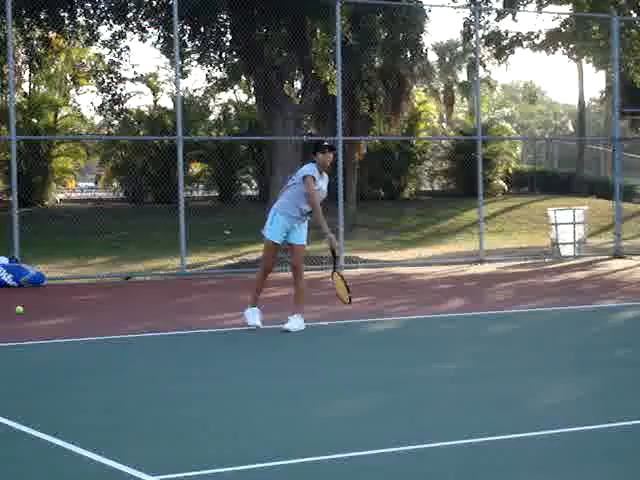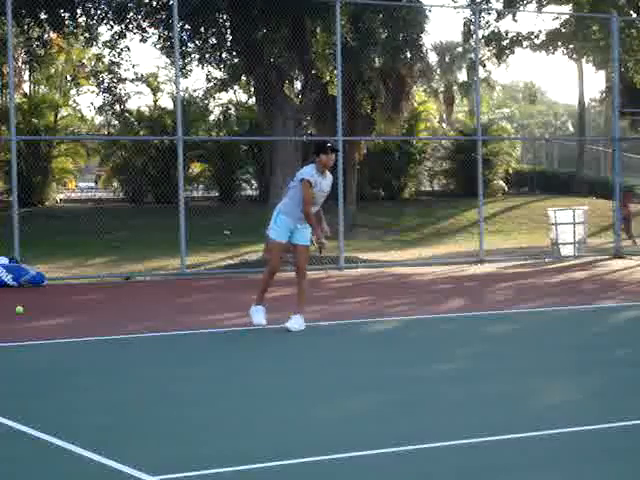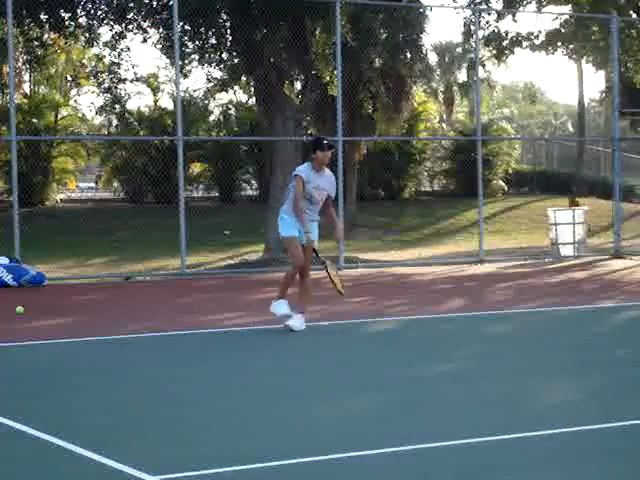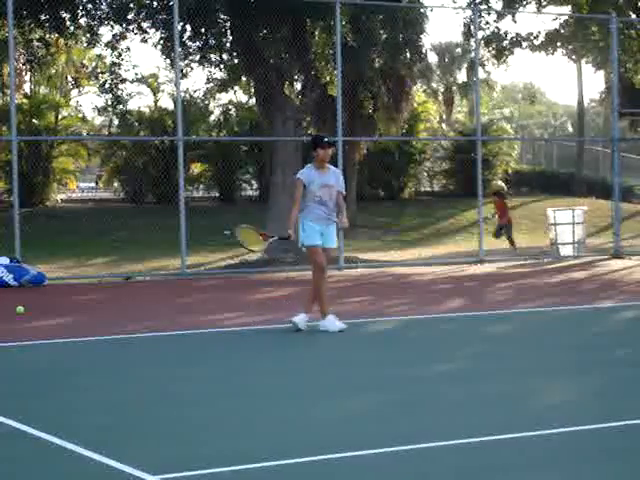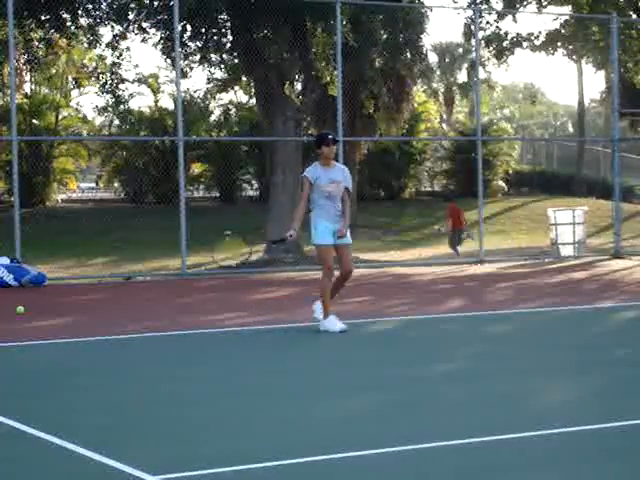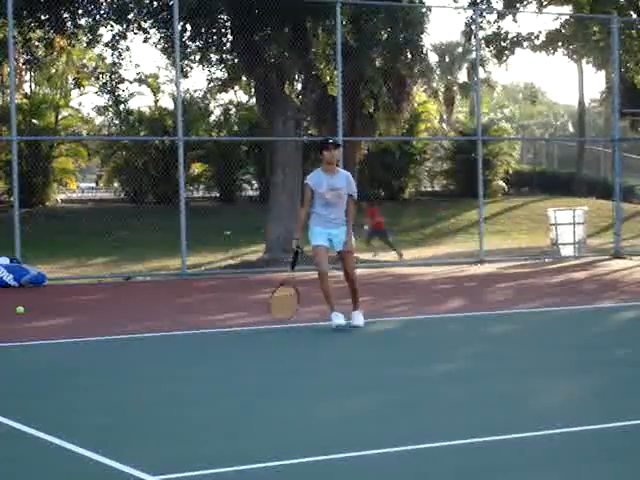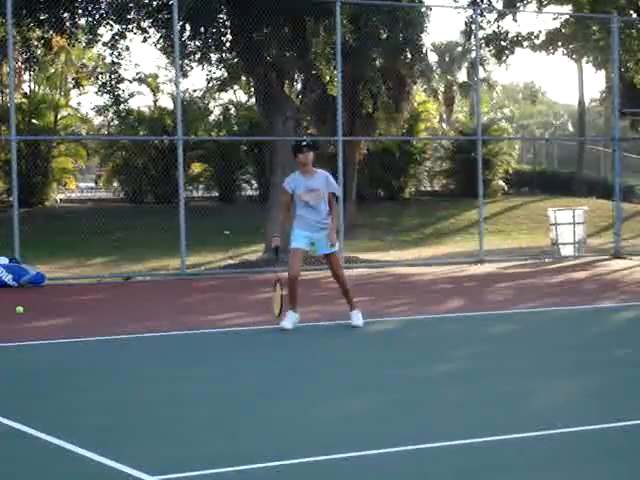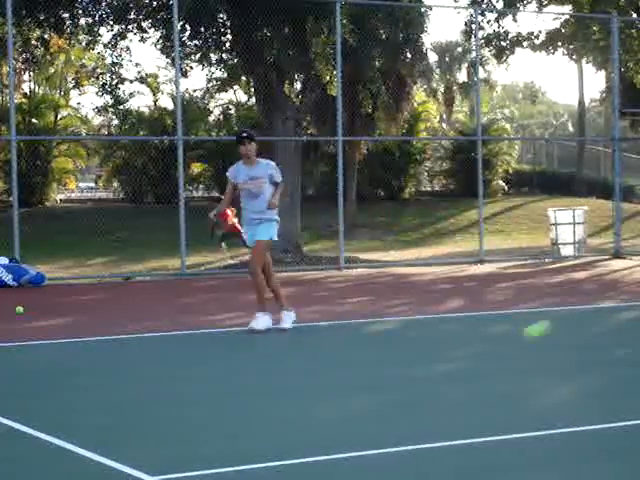
dt=0.3s
person 1, frame 1
left shoulder: (325, 178)
right shoulder: (309, 172)
right elbow: (314, 204)
left wrist: (320, 221)
right wrist: (327, 232)
left hip: (299, 224)
right hip: (280, 218)
left knee: (298, 269)
right knee: (267, 267)
left ankle: (298, 316)
right ankle: (252, 308)
person 1, frame 2
left shoulder: (329, 178)
right shoulder: (308, 175)
right elbow: (306, 209)
left wrist: (323, 223)
right wrist: (318, 235)
left hip: (303, 225)
right hip: (283, 219)
left knee: (301, 270)
right knee: (274, 267)
left ankle: (298, 316)
right ankle: (258, 306)
person 1, frame 3
left shoulder: (330, 177)
right shoulder: (302, 172)
left elbow: (328, 206)
right elbow: (297, 202)
left wrist: (338, 227)
right wrist: (305, 230)
left hip: (311, 224)
right hip: (290, 220)
left knee: (305, 270)
right knee: (298, 262)
left ankle: (298, 315)
right ankle: (280, 300)
person 1, frame 4
left shoulder: (336, 174)
right shoulder: (304, 175)
left elbow: (339, 200)
right elbow: (297, 204)
left wrist: (342, 216)
right wrist: (291, 228)
left hip: (329, 226)
right hip: (309, 225)
left knee: (319, 272)
right knee: (320, 268)
left ankle: (306, 314)
right ankle: (326, 317)
person 1, frame 5
left shoulder: (343, 171)
right shoulder: (311, 172)
left elbow: (346, 200)
right elbow: (303, 202)
left wrist: (346, 223)
right wrist: (294, 228)
left hip: (339, 225)
right hip: (321, 224)
left knee: (347, 270)
right knee: (329, 270)
left ankle: (322, 302)
right ankle: (326, 317)
person 1, frame 6
left shoulder: (346, 177)
right shoulder: (313, 178)
left elbow: (350, 208)
right elbow: (305, 208)
left wrist: (349, 234)
right wrist: (297, 236)
left hip: (340, 229)
right hip: (319, 228)
left knee: (350, 274)
right knee: (323, 270)
left ankle: (356, 311)
right ankle: (334, 312)
person 1, frame 7
left shoulder: (325, 177)
right shoulder: (291, 181)
left elbow: (334, 203)
right elbow: (286, 210)
left wrist: (333, 228)
right wrist: (277, 234)
left hip: (323, 231)
right hip: (300, 232)
left knee: (339, 277)
right knee: (293, 275)
left ankle: (354, 310)
right ankle: (292, 312)
person 1, frame 8
left shoulder: (268, 166)
right shoulder: (235, 170)
left elbow: (280, 184)
right elbow: (227, 198)
left wrist: (275, 198)
right wrist: (217, 211)
left hip: (268, 221)
right hip: (249, 224)
left knee: (254, 266)
right knee: (267, 271)
left ankle: (263, 314)
right ankle: (286, 311)
